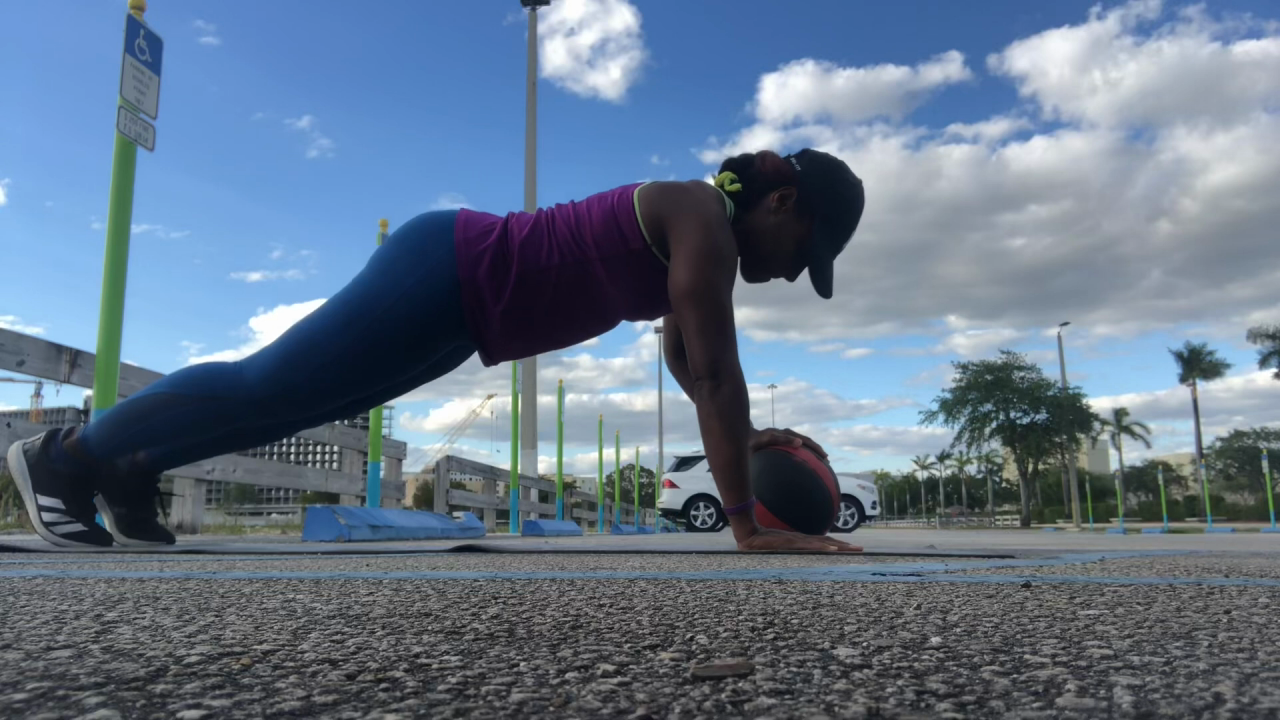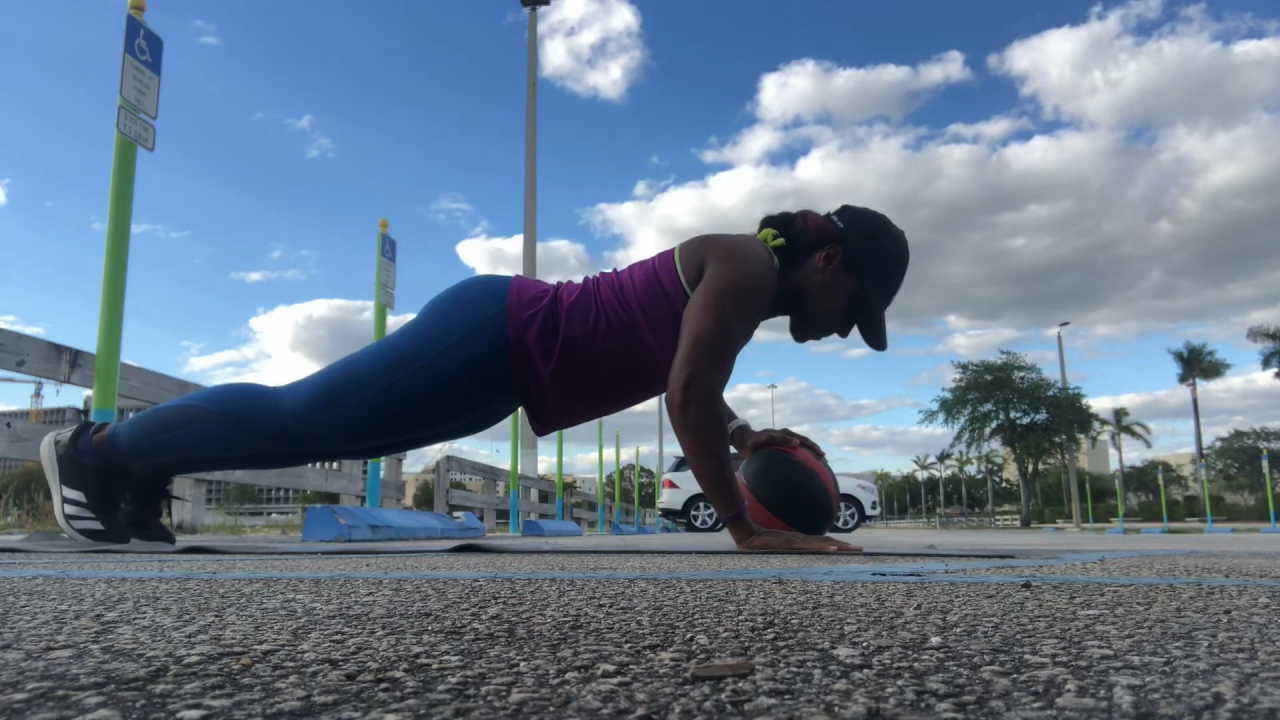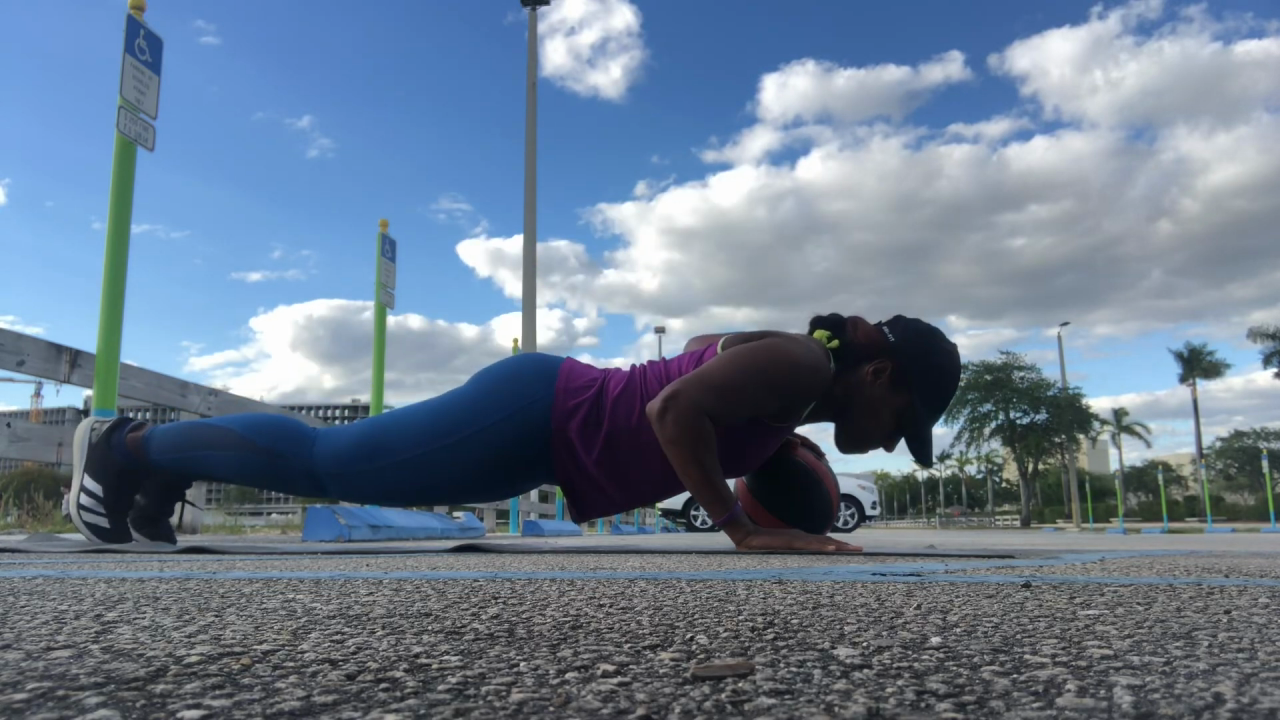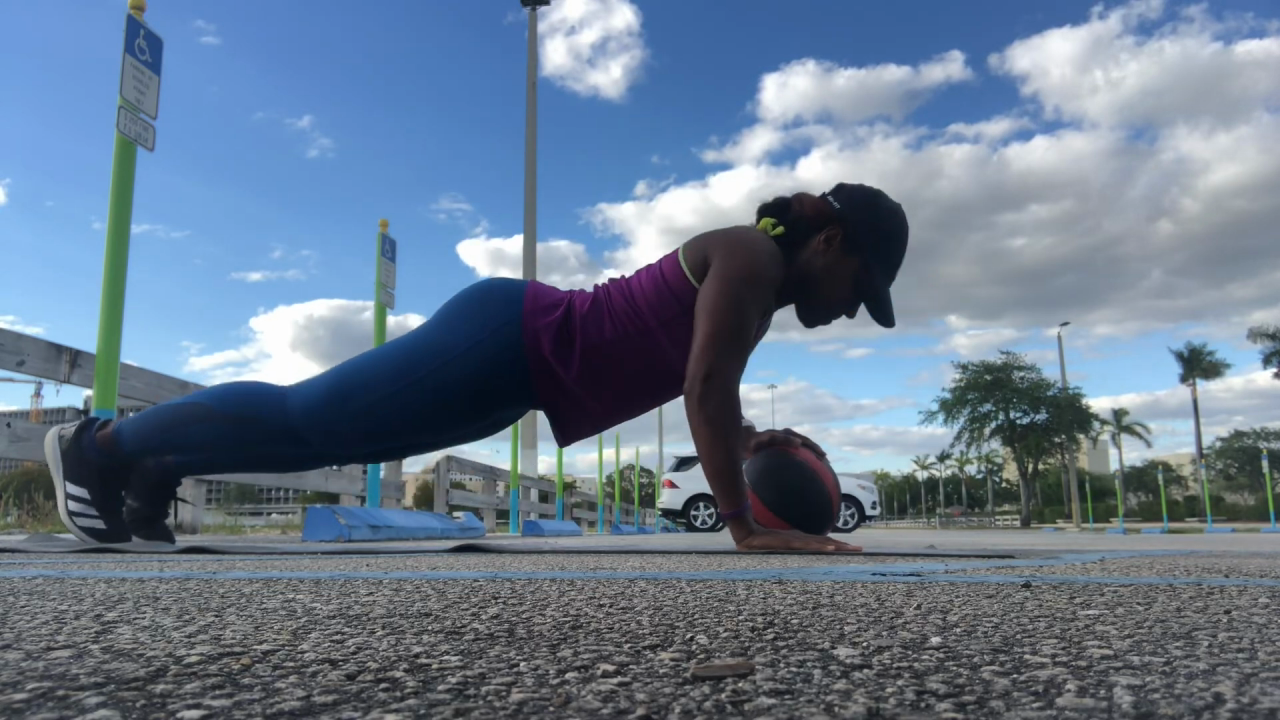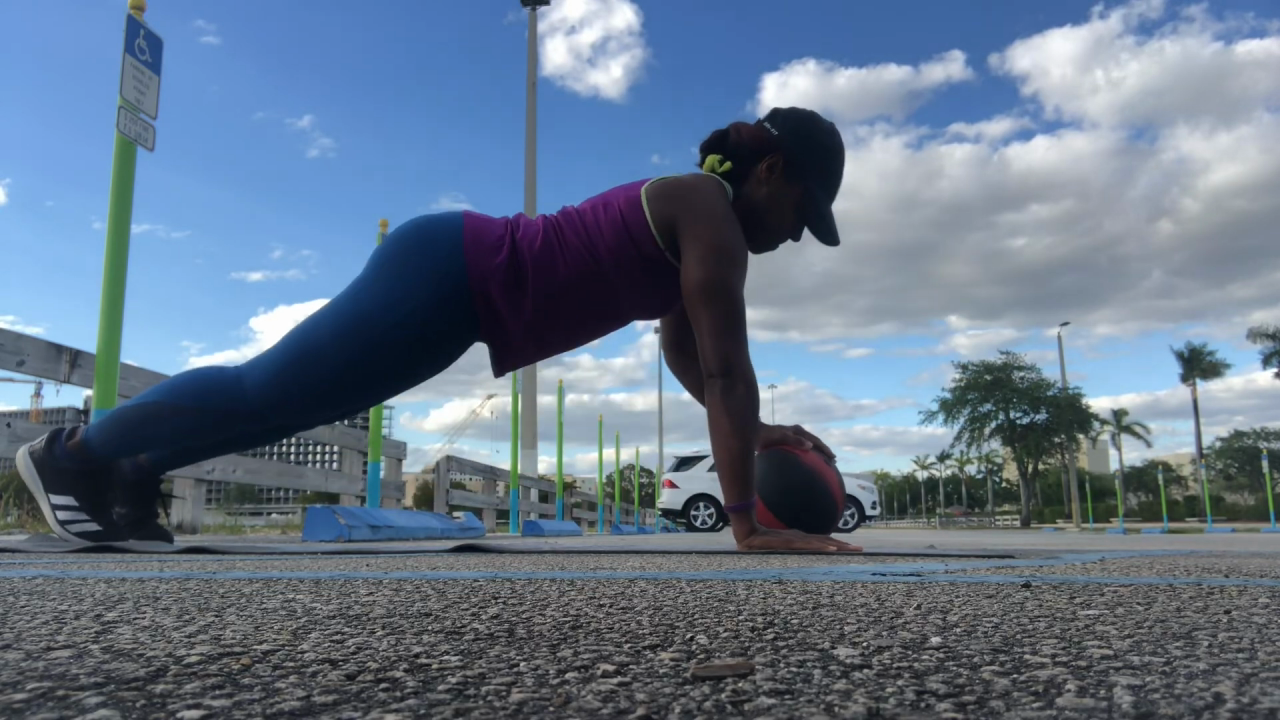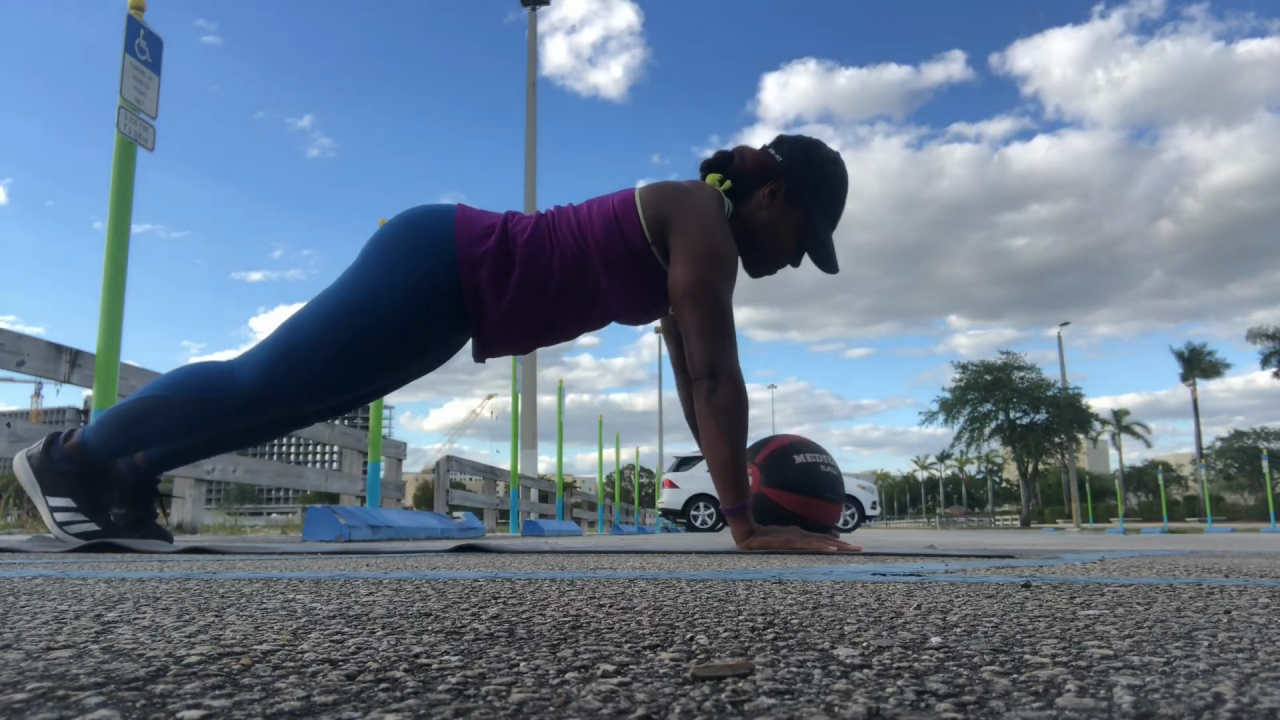
dt=0.5s
person 1, frame 1
left shoulder: (703, 235)
right shoulder: (705, 219)
left elbow: (685, 360)
right elbow: (716, 372)
left wrist: (743, 437)
right wrist: (745, 521)
left hip: (459, 303)
right hip: (444, 278)
left knee: (293, 400)
right knee: (267, 389)
left ankle: (135, 474)
person 1, frame 2
left shoulder: (747, 287)
right shoulder: (752, 268)
left elbow: (688, 378)
right elbow: (686, 392)
left wrist: (742, 436)
right wrist: (744, 527)
left hip: (506, 357)
right hip: (492, 342)
left knee: (309, 427)
right knee: (292, 420)
left ankle: (146, 474)
right ankle: (96, 450)
person 1, frame 3
left shoulder: (792, 382)
right shoulder: (803, 366)
right elbow: (672, 408)
left wrist: (757, 445)
right wrist: (740, 527)
left hip: (551, 416)
right hip: (533, 420)
left knee: (335, 457)
right knee: (321, 458)
left ankle: (161, 470)
right ankle: (127, 444)
person 1, frame 4
left shoulder: (757, 285)
right shoulder: (753, 258)
left elbow: (706, 385)
right elbow: (702, 387)
left wrist: (748, 442)
right wrist: (741, 523)
left hip: (517, 363)
right hip: (501, 343)
left knee: (316, 431)
right knee: (300, 418)
left ankle: (151, 474)
right ankle: (98, 444)
person 1, frame 5
left shoulder: (692, 220)
right shoulder: (711, 209)
left elbow: (684, 353)
right elbow: (725, 369)
left wrist: (751, 430)
right wrist: (746, 521)
left hip: (463, 283)
right hip: (447, 279)
left knee: (283, 399)
right knee: (263, 391)
left ankle: (132, 473)
right ankle: (73, 453)
person 1, frame 6
left shoulder: (695, 251)
right shoulder: (703, 217)
left elbow: (696, 386)
right elbow: (716, 377)
left wrist: (743, 491)
right wrist: (746, 523)
left hip: (451, 304)
right hip: (435, 266)
left knee: (294, 402)
right knee: (258, 385)
left ankle: (131, 471)
right ankle: (68, 454)
